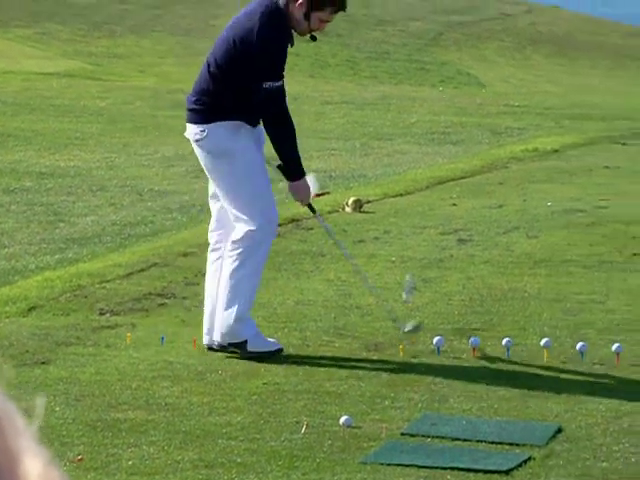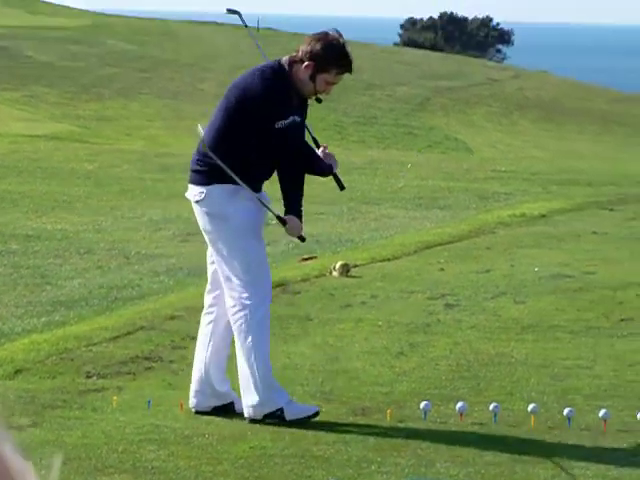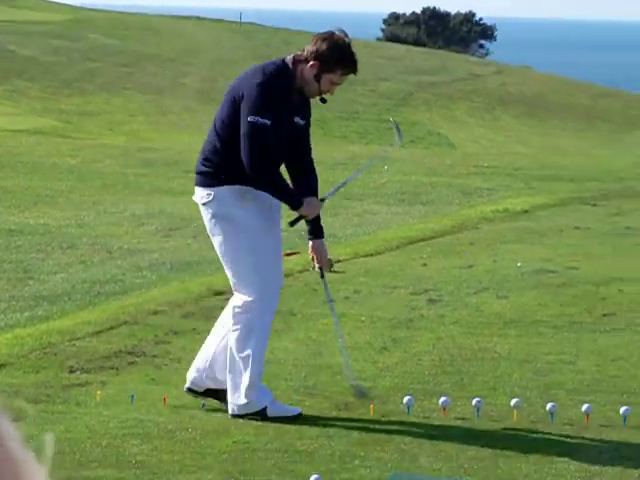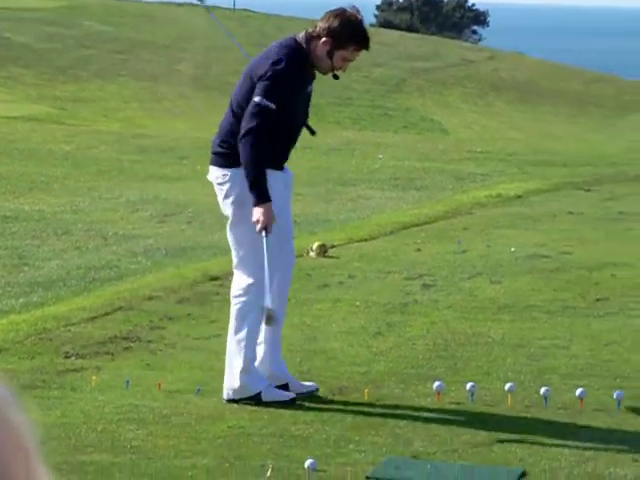
dt=0.3s
person 1, frame 1
right shoulder: (265, 32)
right elbow: (274, 110)
right wrist: (295, 175)
left hip: (229, 124)
right hip: (219, 127)
left knee: (229, 227)
right knee: (259, 221)
left ankle: (222, 326)
right ankle: (232, 327)
person 1, frame 2
left shoulder: (294, 96)
right shoulder: (264, 87)
left elbow: (291, 159)
right elbow: (297, 153)
left wrist: (294, 213)
right wrist: (327, 165)
left hip: (242, 192)
right hip: (220, 191)
left knee: (225, 293)
right knee: (251, 291)
left ankle: (208, 393)
right ankle: (262, 400)
person 1, frame 3
left shoulder: (299, 99)
right shoulder: (264, 86)
left elbow: (301, 162)
right elbow: (255, 158)
left wrist: (316, 233)
right wrist: (298, 203)
left hip: (256, 194)
right hip: (228, 193)
left knee: (259, 289)
right knee: (257, 292)
left ankle: (208, 375)
right ankle: (247, 398)
person 1, frame 4
left shoulder: (298, 59)
right shoulder: (283, 66)
right elbow: (253, 132)
left wrist: (299, 122)
right wrist: (259, 200)
left hip: (268, 170)
right hip: (242, 172)
left knee: (278, 272)
right knee: (256, 274)
left ankle: (269, 372)
right ankle: (242, 382)
